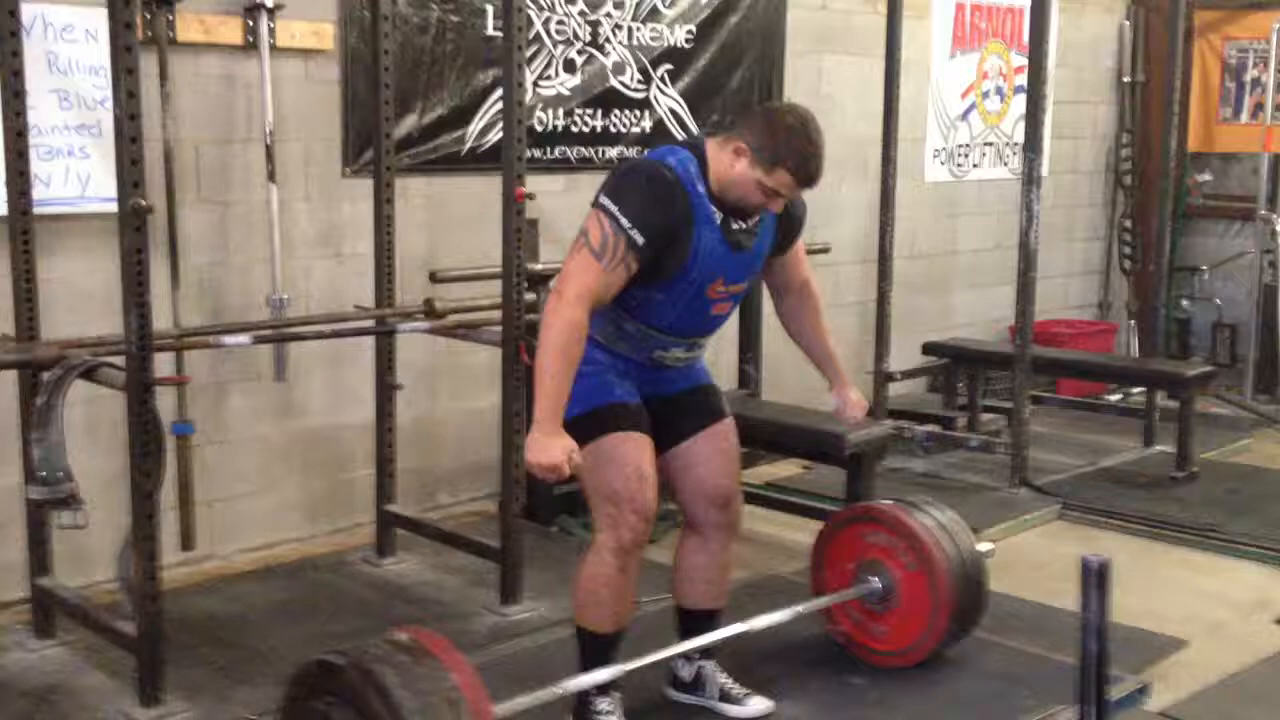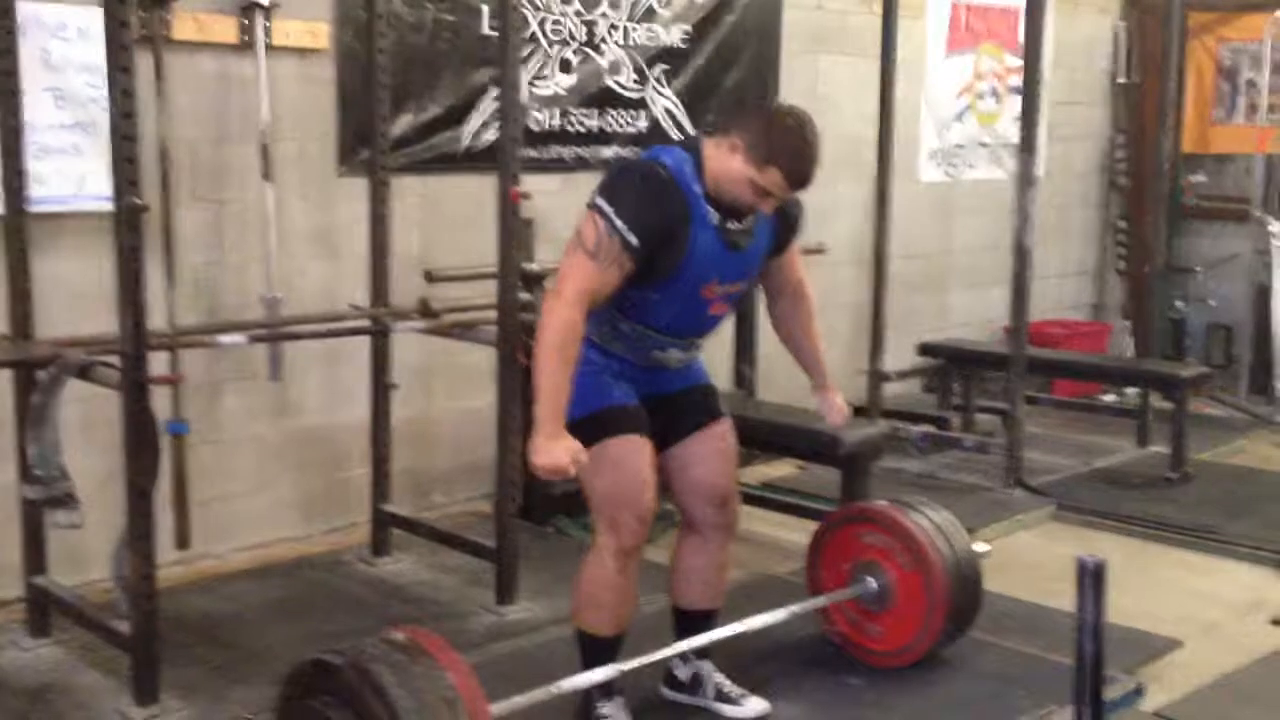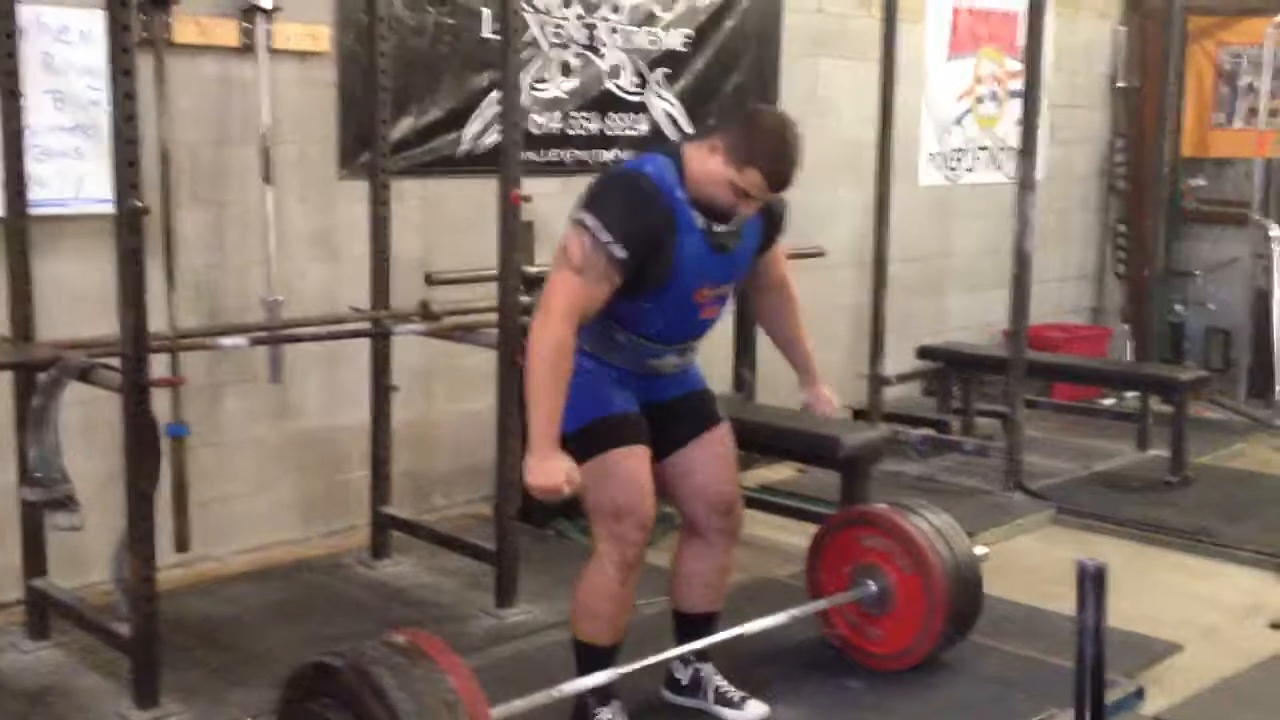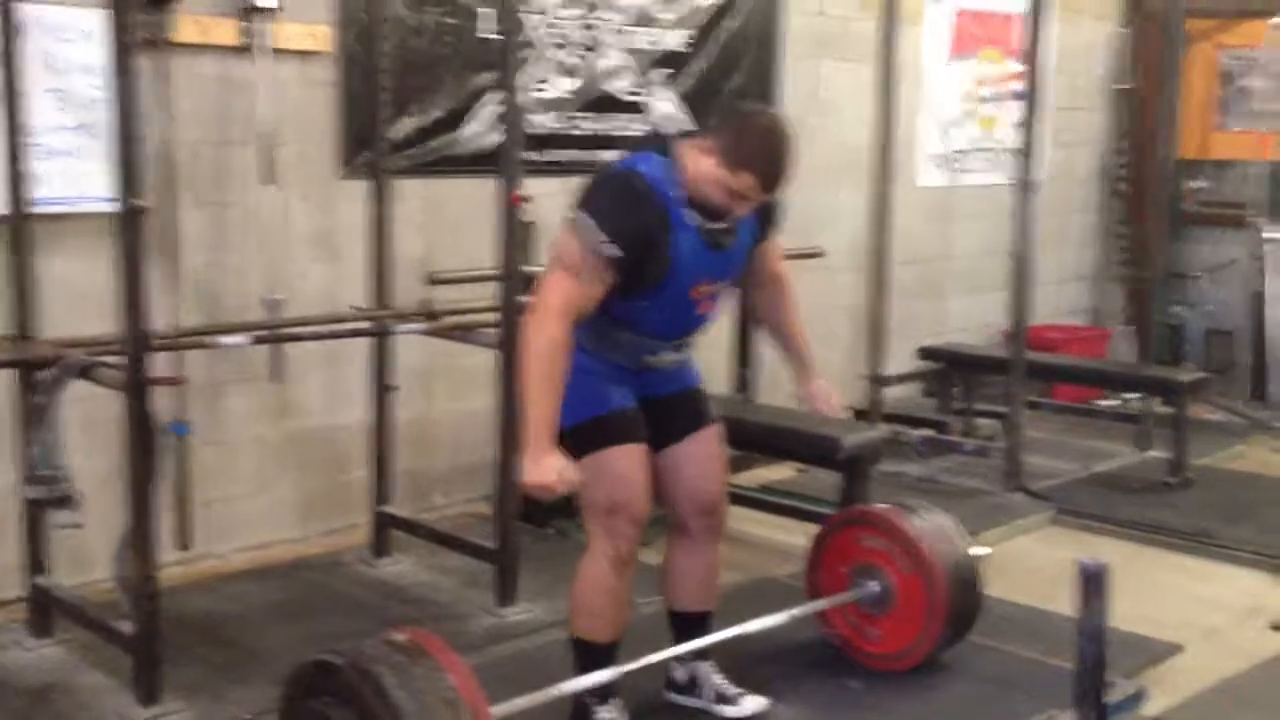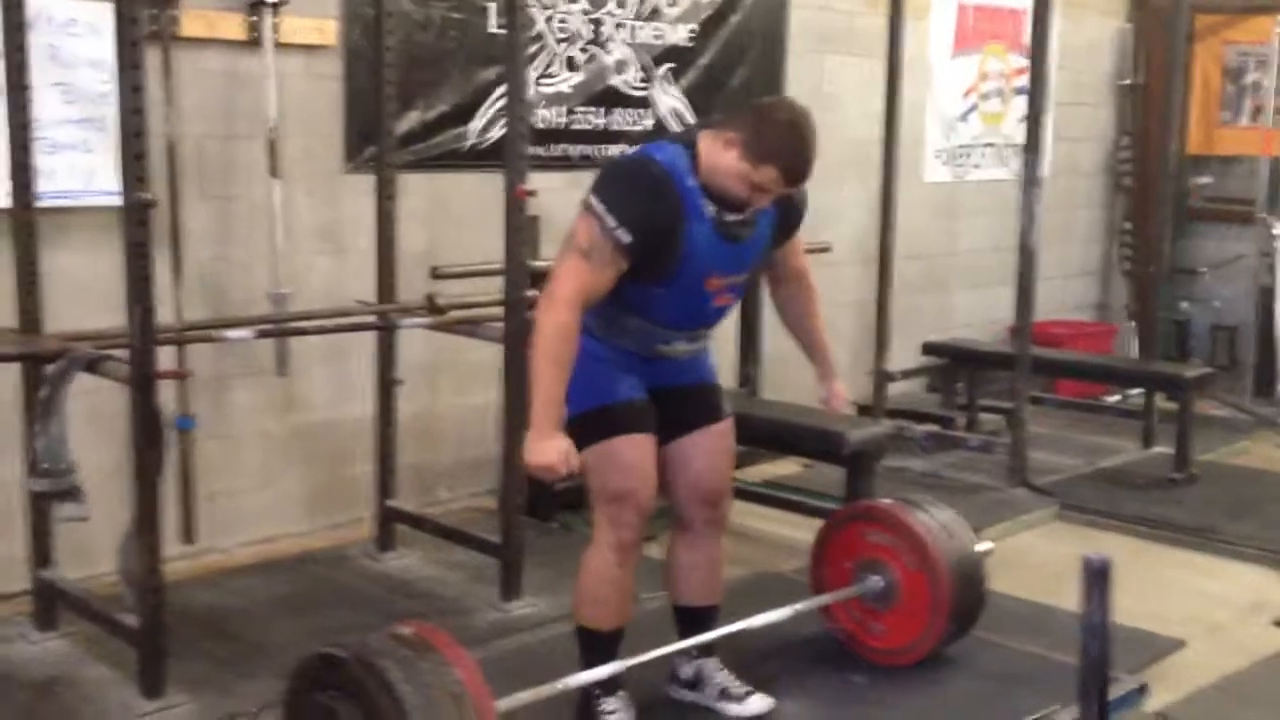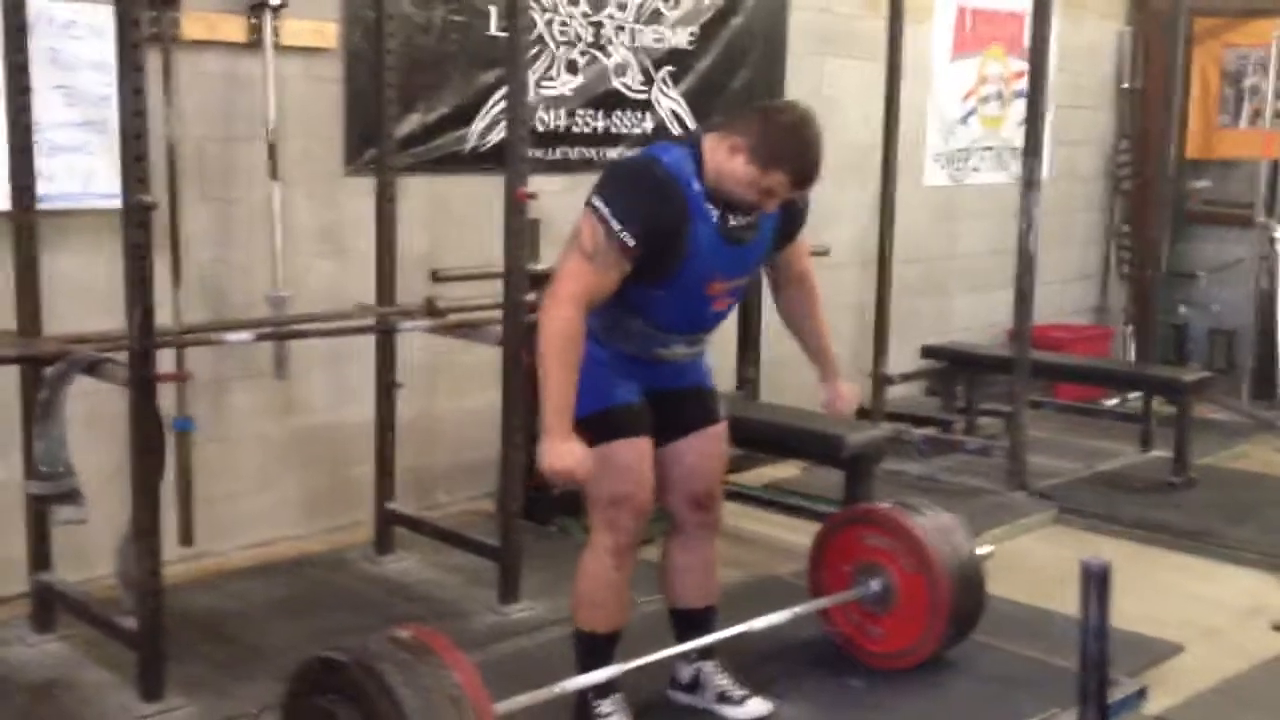
dt=0.2s
person 1, frame 1
left shoulder: (778, 207)
right shoulder: (654, 190)
left elbow: (794, 291)
right elbow: (570, 301)
left wrist: (838, 381)
right wrist: (546, 427)
left hip: (675, 366)
right hip: (601, 364)
left knee: (717, 513)
right knee: (628, 525)
left ankle: (693, 668)
person 1, frame 2
left shoulder: (775, 208)
right shoulder: (650, 190)
left elbow: (788, 294)
right elbow: (566, 301)
left wrist: (823, 386)
right wrist: (549, 429)
left hip: (673, 367)
right hip: (599, 365)
left knee: (715, 514)
right knee: (627, 529)
left ankle: (689, 668)
person 1, frame 3
left shoulder: (756, 205)
right shoulder: (632, 199)
left elbow: (772, 290)
right elbow: (555, 316)
left wrist: (810, 380)
right wrist: (544, 448)
left hip: (669, 371)
right hip: (594, 373)
left knee: (717, 518)
right knee: (626, 537)
person 1, frame 4
left shoulder: (752, 200)
right shoulder: (629, 198)
left elbow: (766, 284)
right elbow: (550, 317)
left wrist: (806, 373)
right wrist: (538, 447)
left hip: (665, 369)
right hip: (593, 370)
left knee: (703, 516)
right knee: (620, 534)
left ankle: (691, 669)
person 1, frame 5
left shoulder: (776, 196)
right shoulder: (645, 185)
left elbow: (791, 280)
right elbow: (561, 302)
left wrist: (826, 372)
right wrist: (545, 428)
left hip: (682, 359)
right hip: (606, 359)
left knee: (706, 512)
right knee: (624, 523)
left ankle: (696, 666)
person 1, frame 6
left shoulder: (778, 199)
right shoulder: (649, 188)
left elbow: (794, 283)
right elbow: (565, 302)
left wrist: (831, 374)
right wrist: (557, 432)
left hip: (678, 362)
right hip: (604, 361)
left knee: (698, 513)
right knee: (621, 525)
left ankle: (694, 669)
